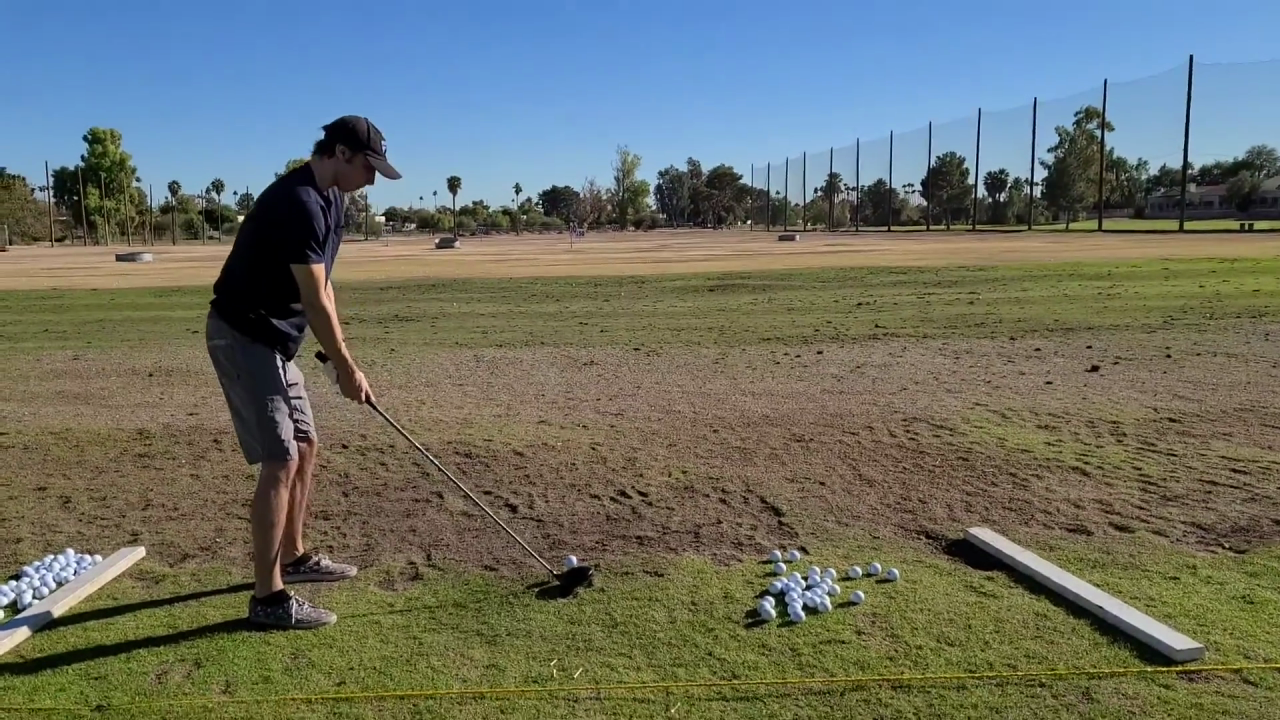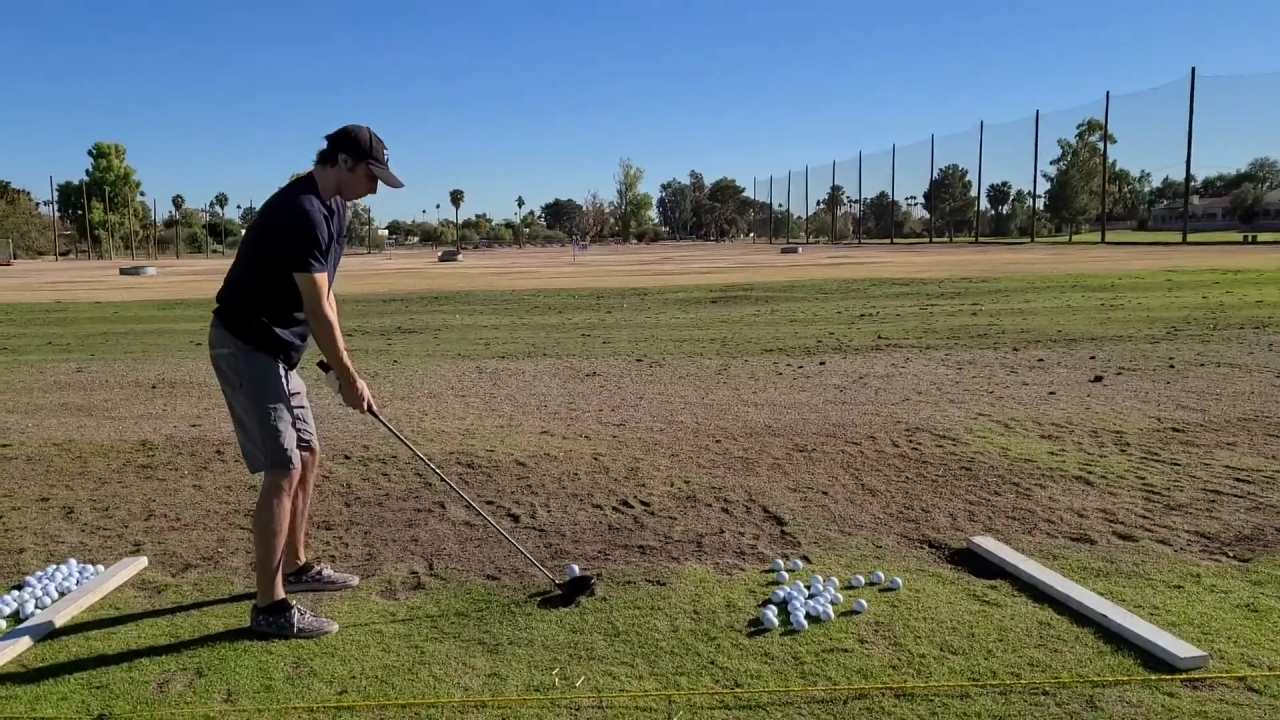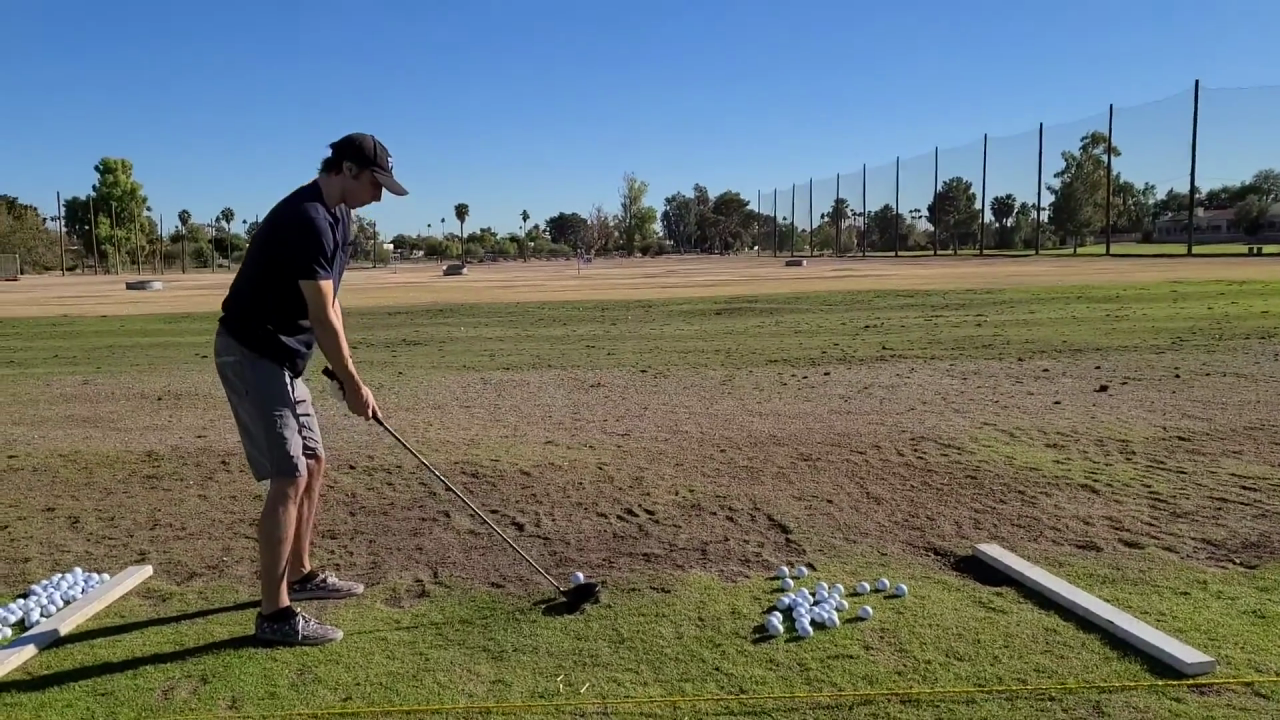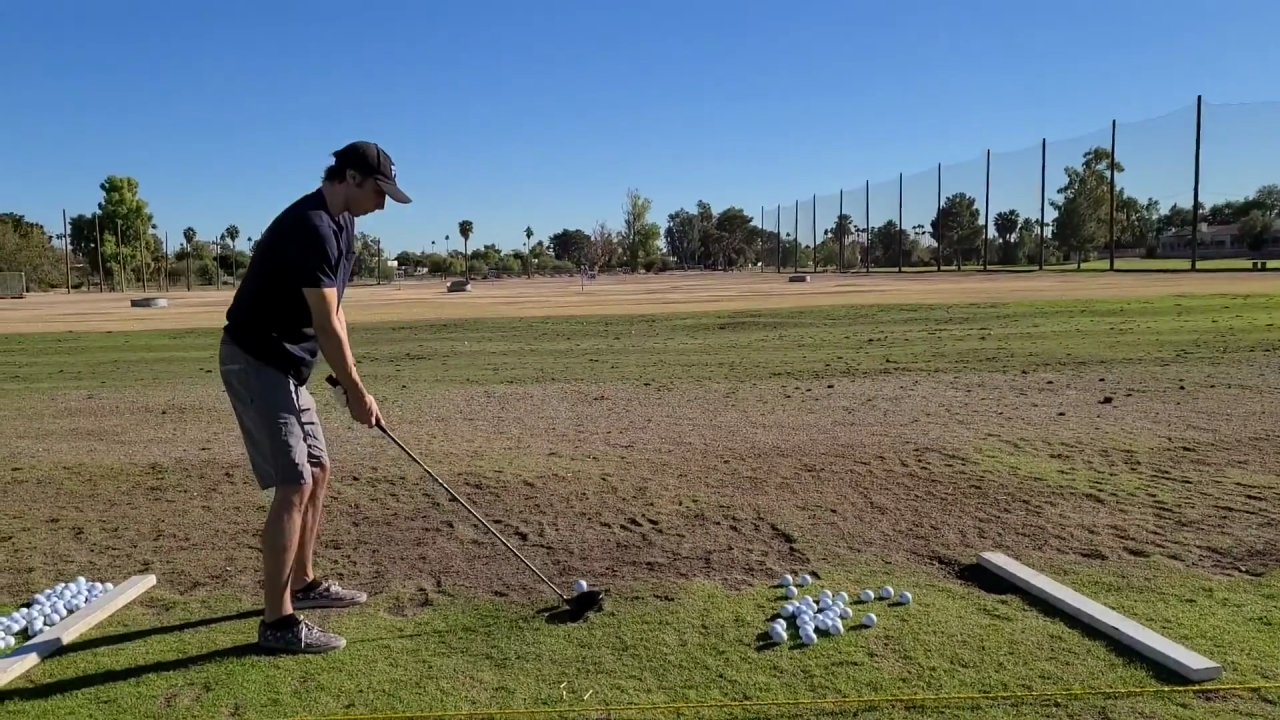
dt=0.1s
person 1, frame 1
left shoulder: (330, 198)
right shoulder: (298, 202)
left elbow: (322, 286)
right elbow: (315, 301)
left wrist: (341, 357)
right wrist: (346, 368)
left hip: (272, 336)
right hip: (244, 336)
left knee: (304, 446)
right knee: (280, 460)
left ankle: (293, 556)
right ankle: (268, 596)
person 1, frame 2
left shoulder: (332, 208)
right shoulder: (301, 212)
left elbow: (323, 296)
right elbow: (317, 310)
left wrist: (340, 366)
right wrist: (349, 376)
left hip: (274, 346)
right hip: (246, 346)
left knee: (306, 455)
right knee: (282, 469)
left ankle: (295, 565)
right ankle: (270, 606)
person 1, frame 3
left shoulder: (337, 216)
right shoulder: (306, 219)
left elbow: (328, 304)
right elbow: (323, 318)
left wrist: (345, 374)
right wrist: (354, 384)
left hip: (280, 354)
right hip: (253, 354)
left knee: (312, 463)
right knee: (289, 477)
left ankle: (300, 573)
right ankle: (275, 613)
person 1, frame 4
left shoulder: (340, 224)
right shoulder: (311, 227)
left elbow: (333, 311)
right elbow: (326, 325)
left wrist: (348, 381)
right wrist: (357, 392)
left hip: (283, 362)
right hip: (257, 362)
left knee: (317, 471)
right knee: (294, 484)
left ankle: (303, 582)
right ankle: (278, 621)
